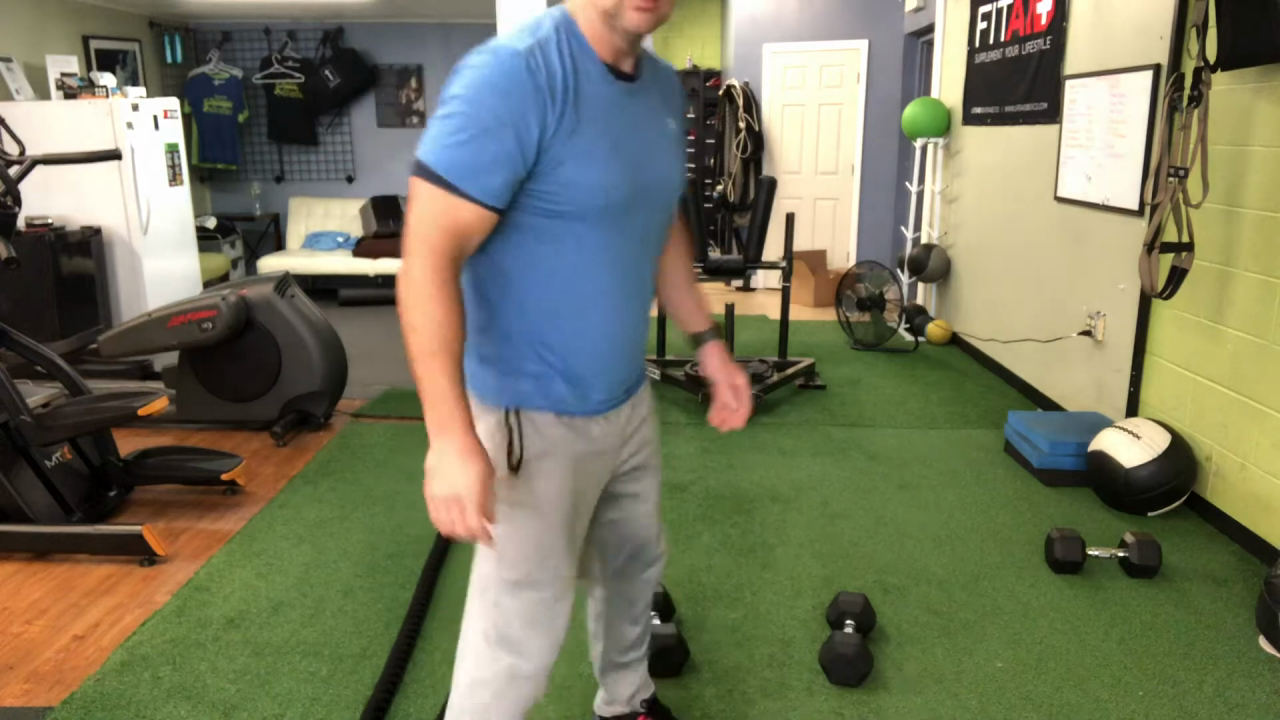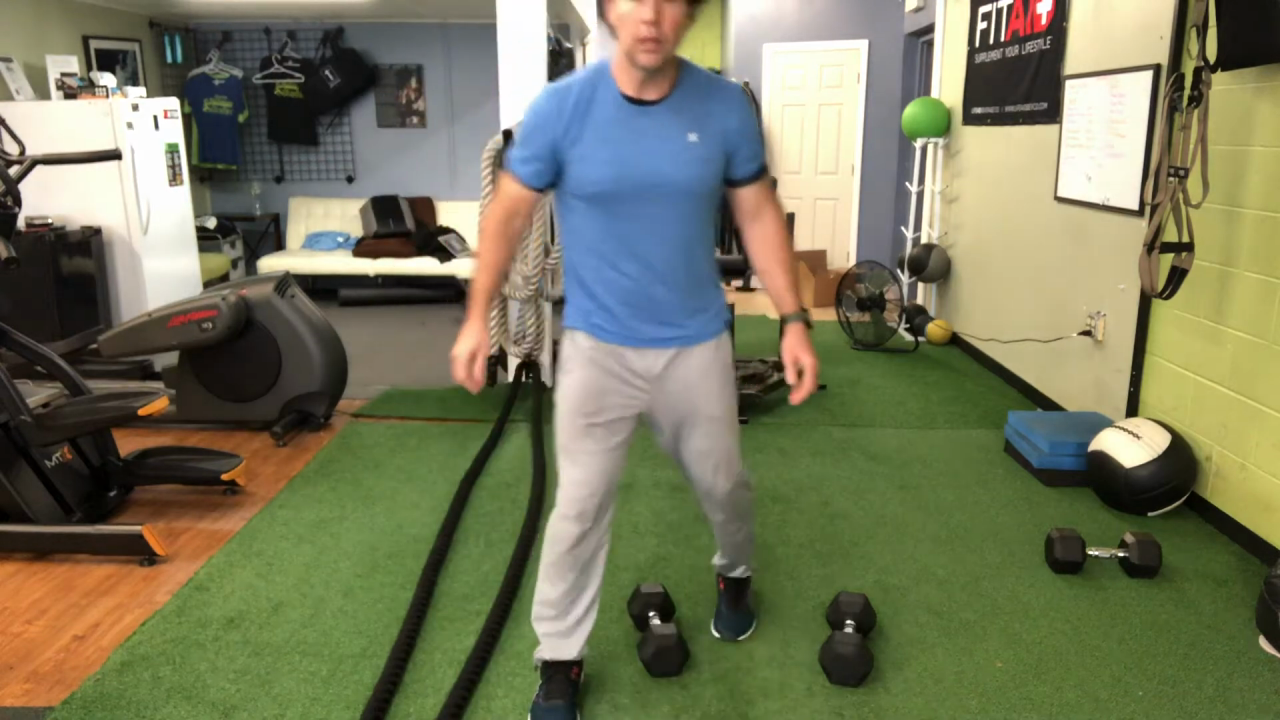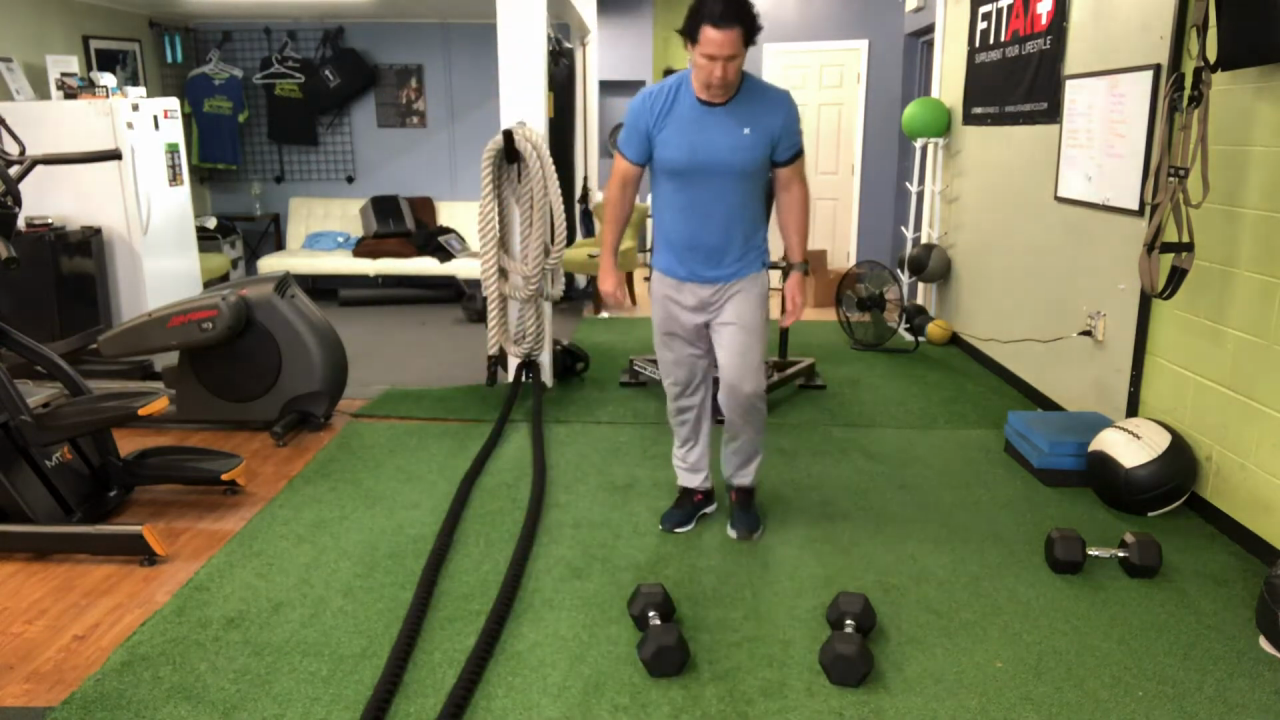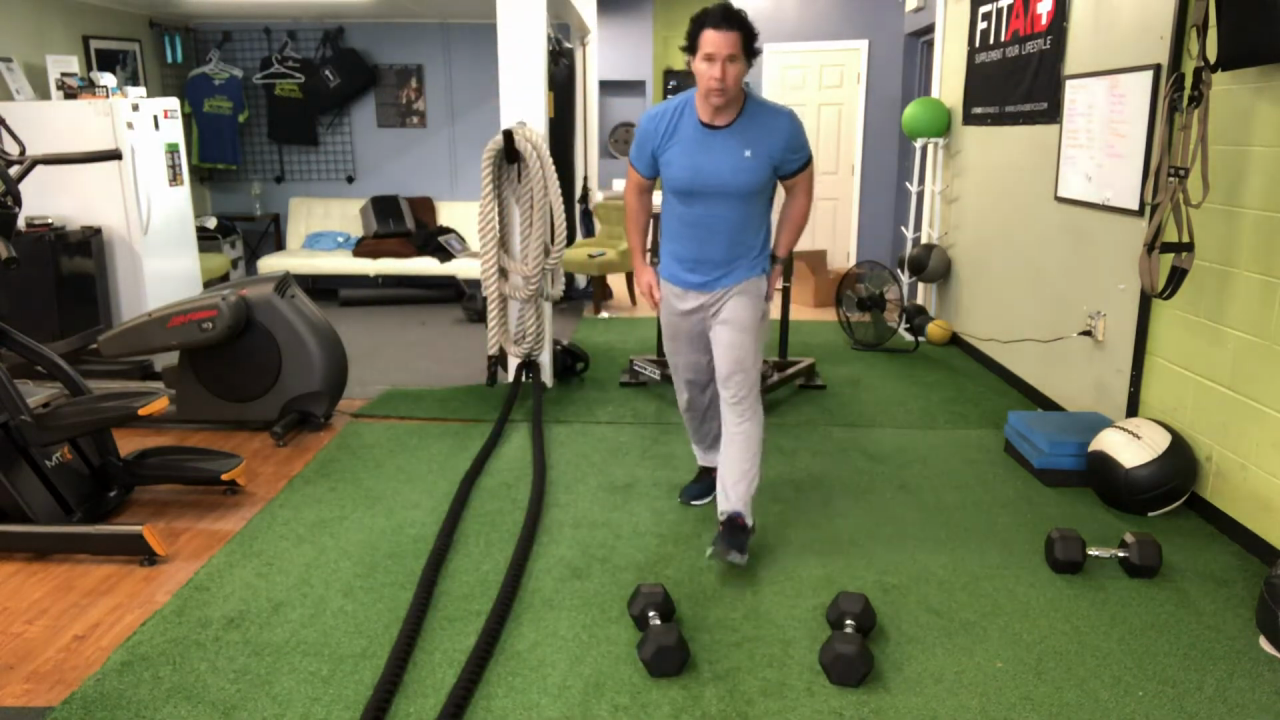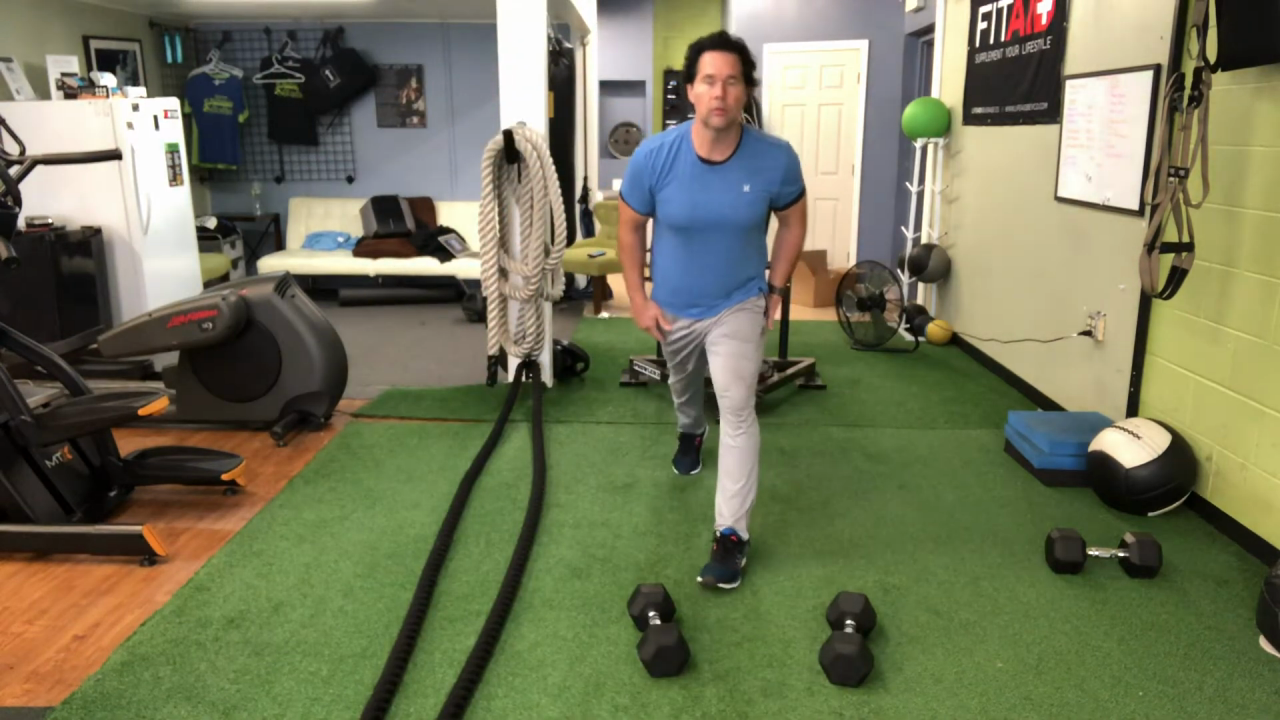
dt=1s
person 1, frame 1
left shoulder: (663, 87)
right shoulder: (511, 78)
right elbow: (428, 261)
left wrist: (710, 343)
right wrist: (451, 439)
left hip: (625, 401)
right hip: (533, 417)
left knee: (634, 563)
right knee: (519, 633)
person 1, frame 2
left shoulder: (727, 108)
right shoulder: (560, 108)
left elbow: (758, 214)
right elbow: (509, 211)
left wrist: (793, 320)
right wrist: (477, 317)
left hip: (698, 344)
right hip: (598, 347)
left knee: (721, 483)
right knee: (580, 503)
left ankle: (733, 573)
right ankle: (559, 658)
person 1, frame 3
left shoulder: (776, 108)
right shoulder: (652, 105)
left elbow: (791, 188)
right elbow: (622, 183)
left wrist: (797, 269)
right wrist: (608, 260)
left hip: (743, 280)
right hip: (673, 280)
left knee: (742, 387)
right knee: (684, 392)
left ankle: (742, 483)
right ankle: (694, 487)
person 1, frame 4
left shoulder: (780, 126)
right shoulder: (658, 123)
left elbow: (799, 191)
right elbow: (638, 191)
left wrist: (778, 259)
right wrist: (640, 262)
left hip: (744, 284)
right hip: (677, 284)
left knee: (738, 392)
right knee: (691, 387)
left ankle: (735, 519)
right ankle: (709, 464)
person 1, frame 5
left shoulder: (775, 159)
right shoulder: (653, 156)
left elbow: (792, 222)
right elbow: (630, 227)
left wrist: (775, 289)
right wrist: (638, 298)
left hip: (740, 304)
right hip: (673, 307)
left knee: (737, 407)
right knee: (684, 386)
left ankle: (731, 535)
right ankle: (690, 433)
